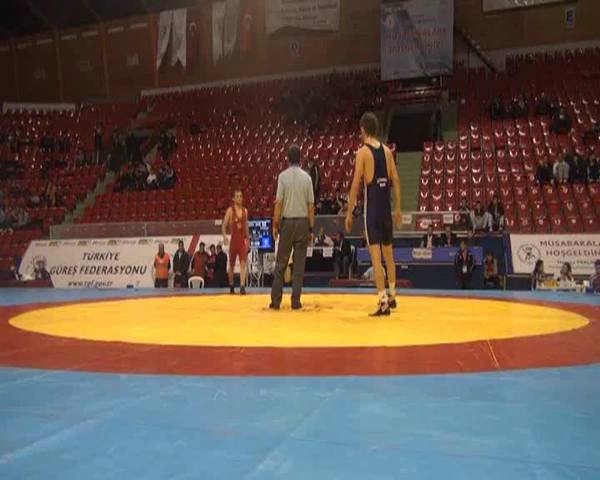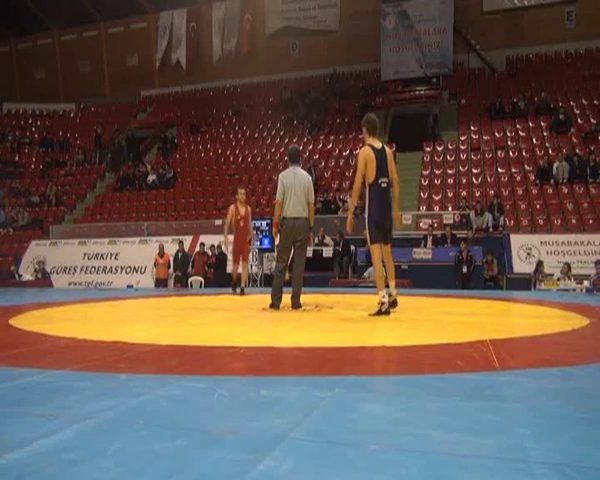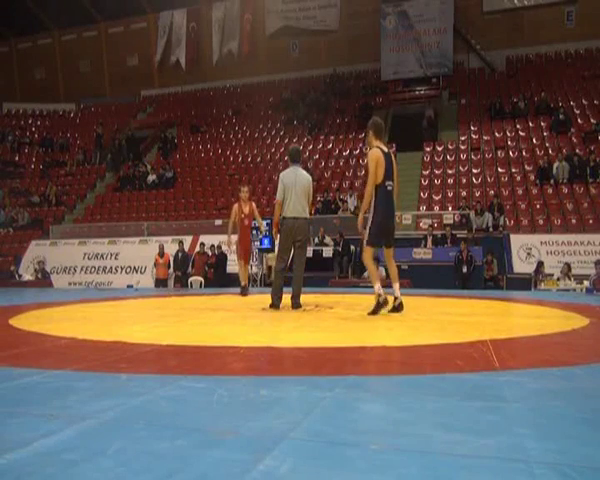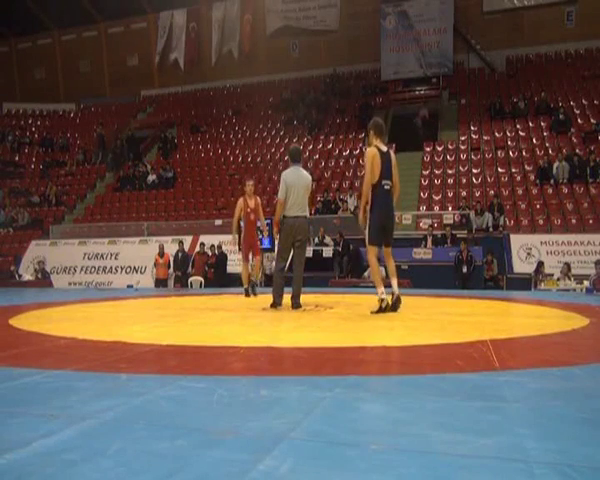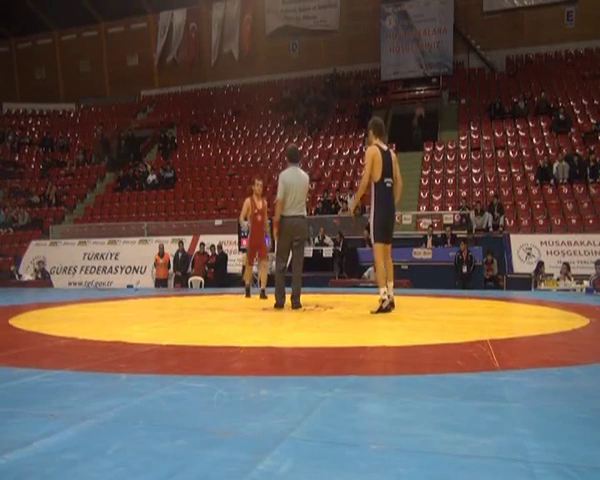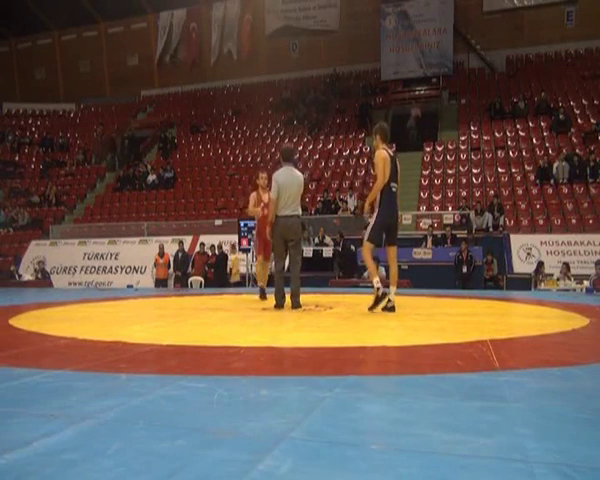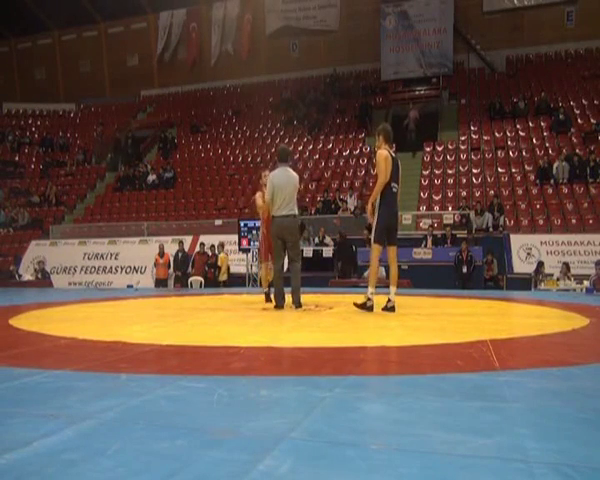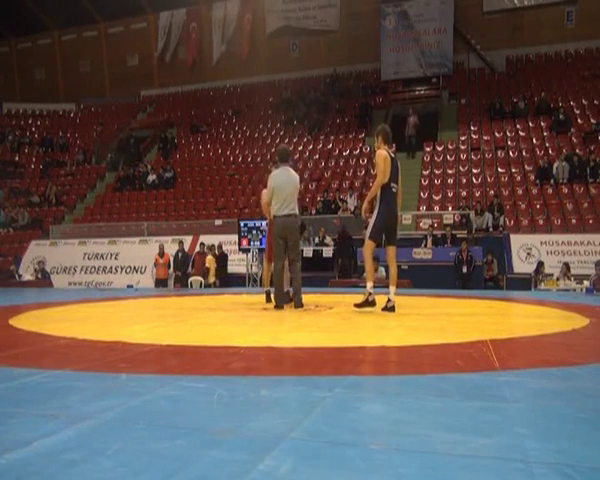
dt=0.3s
person 1, frame 1
left shoulder: (362, 152)
right shoulder: (386, 150)
left elbow: (355, 185)
right elbow: (396, 180)
left wrist: (349, 213)
right wrist: (398, 208)
left hip: (372, 209)
right hip: (386, 208)
left knee: (376, 257)
right knee: (388, 254)
left ankle: (383, 303)
right ankle: (391, 297)
person 1, frame 2
left shoulder: (365, 152)
right shoulder: (388, 151)
left elbow: (358, 185)
right elbow: (395, 182)
left wrist: (350, 213)
right wrist: (395, 209)
left hip: (373, 209)
right hip: (387, 208)
left knee: (376, 256)
right knee: (387, 254)
left ankle: (383, 302)
right ankle: (392, 296)
person 1, frame 3
left shoulder: (373, 153)
right shoulder: (390, 154)
left elbow: (371, 184)
left wrist: (362, 212)
left hip: (378, 211)
right hip: (390, 211)
left knee: (367, 255)
right knee: (389, 257)
left ankle: (380, 295)
right ankle: (398, 299)
person 1, frame 4
left shoulder: (371, 151)
right shoulder: (391, 154)
left elbow: (367, 181)
right elbow: (396, 186)
left wrist: (362, 209)
left hip: (376, 209)
right hip: (389, 210)
left knee: (372, 255)
right knee: (388, 254)
left ankle: (383, 298)
right ankle: (395, 293)
person 1, frame 5
left shoulder: (371, 150)
right shoulder: (391, 153)
left elbow: (365, 179)
right elbow: (399, 183)
left wrist: (356, 201)
left hip: (378, 206)
right hip: (390, 207)
left knee: (378, 254)
right knee: (387, 254)
left ankle: (384, 300)
right ankle: (390, 297)
person 1, frame 6
left shoulder: (380, 153)
right shoulder: (394, 158)
left elbow: (380, 182)
left wrist: (367, 202)
left hip: (382, 209)
right hip: (394, 210)
left knee: (366, 251)
right knee: (392, 258)
left ankle: (379, 289)
right ankle: (391, 300)
person 1, frame 7
left shoulder: (382, 153)
right shoulder: (396, 159)
left elbow: (382, 180)
left wrist: (370, 202)
left hip: (383, 208)
right hip: (394, 210)
left knee: (374, 255)
right knee: (392, 257)
left ankle: (370, 299)
right ankle: (391, 301)
person 1, frame 8
left shoulder: (381, 153)
right shoulder: (395, 159)
left elbow: (380, 179)
left wrist: (367, 200)
left hip: (382, 207)
right hip: (393, 210)
left knee: (368, 249)
right knee: (391, 257)
left ankle: (370, 294)
right ankle: (391, 300)
person 2, frame 1
left shoulder: (283, 176)
right shoulder: (307, 177)
left elbow: (278, 202)
right elbow: (311, 205)
left wrist: (275, 224)
right wrist: (311, 228)
left hip: (287, 222)
right hip: (302, 222)
left knee: (281, 262)
right knee: (299, 264)
left ankle: (275, 300)
right ankle: (296, 301)
person 2, frame 2
left shoulder: (283, 176)
right shoulder: (307, 177)
left elbow: (278, 202)
right elbow: (311, 205)
left wrist: (275, 224)
right wrist: (310, 228)
left hip: (287, 222)
right hip: (302, 222)
left knee: (281, 262)
right knee: (299, 264)
left ankle: (276, 300)
right ankle: (296, 301)
person 2, frame 3
left shoulder: (284, 175)
right shoulder: (307, 177)
left elbow: (279, 202)
left wrist: (275, 223)
left hip: (287, 222)
right hip: (303, 222)
left knee: (281, 262)
right knee: (299, 264)
left ankle: (276, 300)
right ankle: (296, 300)
person 2, frame 4
left shoulder: (285, 175)
right shoulder: (308, 177)
left elbow: (281, 201)
left wrist: (276, 223)
left hip: (288, 221)
right hip: (302, 221)
left knee: (281, 261)
right knee: (299, 263)
left ankle: (277, 298)
right ankle: (296, 300)
person 2, frame 5
left shoulder: (283, 175)
right shoulder: (305, 177)
left elbow: (279, 201)
left wrist: (275, 223)
left hip: (285, 221)
right hip: (300, 221)
left knee: (281, 262)
right knee: (297, 263)
left ankle: (280, 300)
right ankle: (296, 300)
person 2, frame 6
left shoulder: (277, 175)
right shoulder: (300, 176)
left elbow: (273, 201)
left wrist: (269, 223)
left hip: (280, 220)
right hip: (295, 220)
left knee: (279, 262)
right knee: (295, 262)
left ankle: (279, 300)
right ankle: (295, 300)
person 2, frame 7
left shoulder: (272, 176)
right shoulder: (295, 176)
left elbow: (268, 201)
left hip: (277, 221)
right hip: (292, 220)
left knee: (277, 262)
right knee: (295, 260)
left ankle: (279, 301)
right ankle: (296, 298)
person 2, frame 8
left shoulder: (274, 176)
right shoulder: (295, 176)
left elbow: (268, 200)
left wrist: (270, 214)
left hip: (278, 220)
right hip: (292, 219)
left knee: (278, 262)
right knee: (295, 261)
left ankle: (279, 300)
right ankle: (297, 299)
person 3, frame 1
left shoulder: (245, 211)
right shoulder: (230, 210)
right elbow: (224, 225)
left wrist: (247, 240)
right wrist: (225, 235)
left hip: (242, 241)
right hip: (233, 241)
left knee: (243, 263)
right knee: (232, 266)
left ankle: (242, 287)
right ankle: (231, 285)
person 3, frame 2
left shoulder: (248, 208)
right shoulder: (232, 208)
left elbow: (249, 224)
right elbow: (227, 224)
left wrist: (251, 236)
right wrist: (226, 238)
left hip: (245, 240)
right hip: (236, 240)
left knee: (245, 264)
right knee: (236, 264)
left ankle: (242, 287)
right ankle: (234, 281)
person 3, frame 3
left shoulder: (252, 205)
right shoulder: (236, 206)
left elbow: (257, 218)
right elbow: (231, 223)
left wrist: (262, 227)
right wrist: (229, 237)
left hip: (249, 238)
right hip: (240, 239)
left knee: (246, 264)
right knee: (241, 263)
left ankle: (244, 286)
right ankle: (243, 286)
person 3, frame 4
left shoulder: (257, 200)
right shoulder: (241, 201)
left elbow: (261, 216)
right elbow: (235, 218)
left wrist: (264, 230)
right wrist: (234, 233)
left hip: (255, 235)
right hip: (245, 235)
left knee: (258, 260)
right knee: (245, 262)
left ankle: (253, 282)
right ankle: (246, 288)
person 3, frame 5
left shoulder: (264, 202)
right shoulder: (248, 201)
right elbow: (241, 218)
left wrist: (268, 235)
right wrist: (243, 224)
left hip: (262, 237)
right hip: (252, 237)
left knee: (264, 263)
right knee: (249, 264)
left ankle: (263, 290)
right ankle: (247, 284)
person 3, frame 6
left shoulder: (271, 195)
right shoulder: (254, 195)
right elbow: (249, 211)
right wrist: (256, 210)
left hip: (268, 232)
right hip: (259, 231)
left knee: (267, 262)
right knee: (260, 259)
left ankle: (263, 289)
right ankle: (260, 286)
person 3, frame 7
right shoulder: (259, 194)
right elbow: (260, 206)
right hip: (265, 231)
right knee: (265, 263)
left ankle: (268, 285)
right ankle: (266, 293)
person 3, frame 8
right shoulder: (266, 191)
right elbow: (265, 208)
right hip: (272, 228)
left knee: (285, 261)
right knee: (268, 262)
left ankle: (286, 293)
right ankle: (267, 293)
